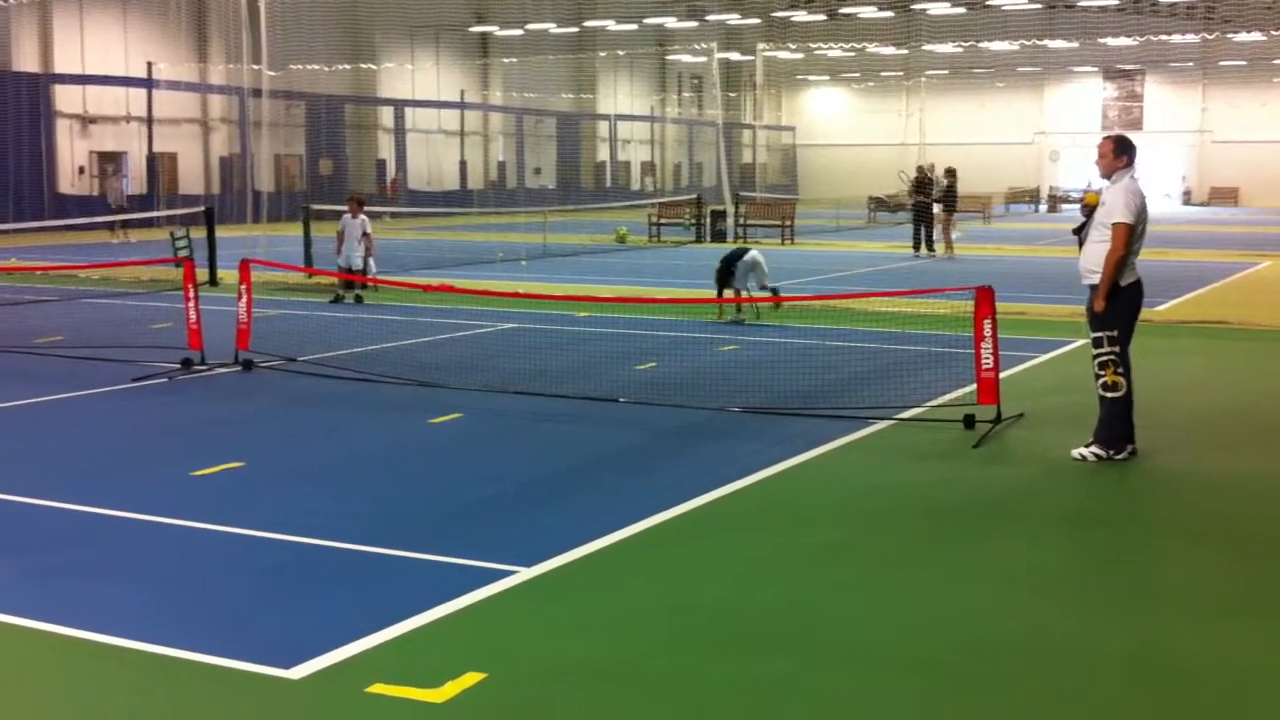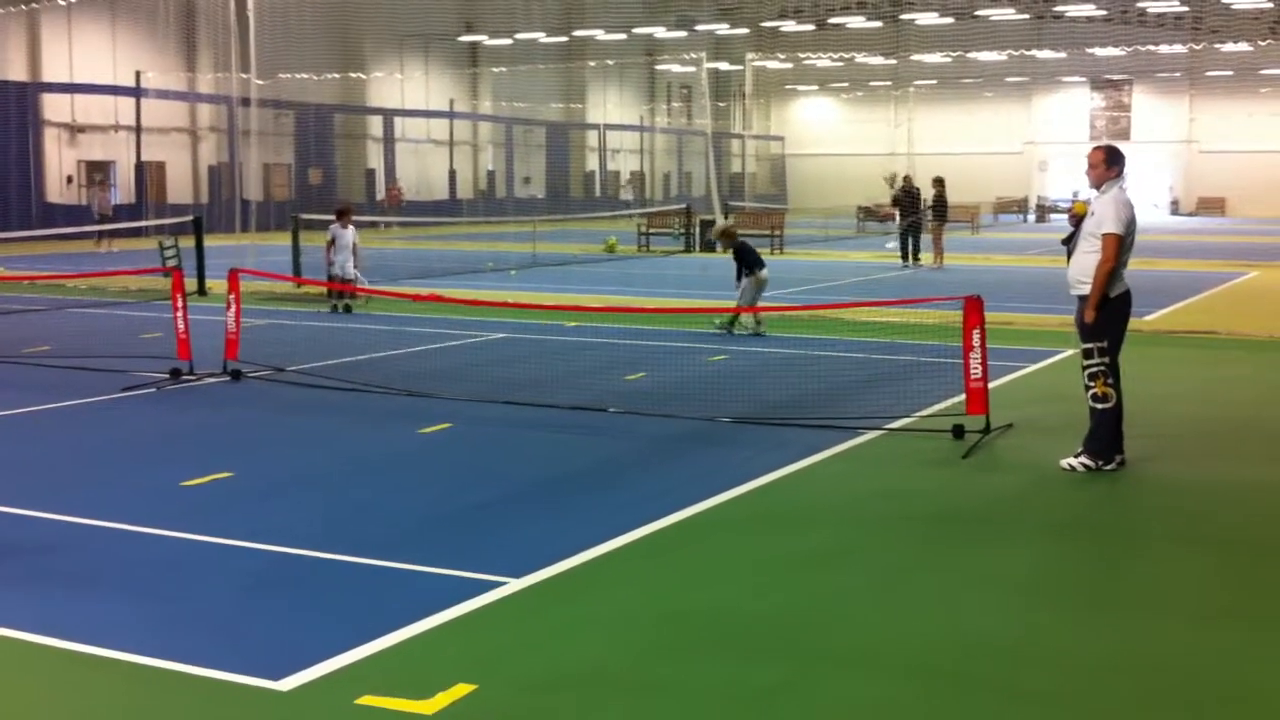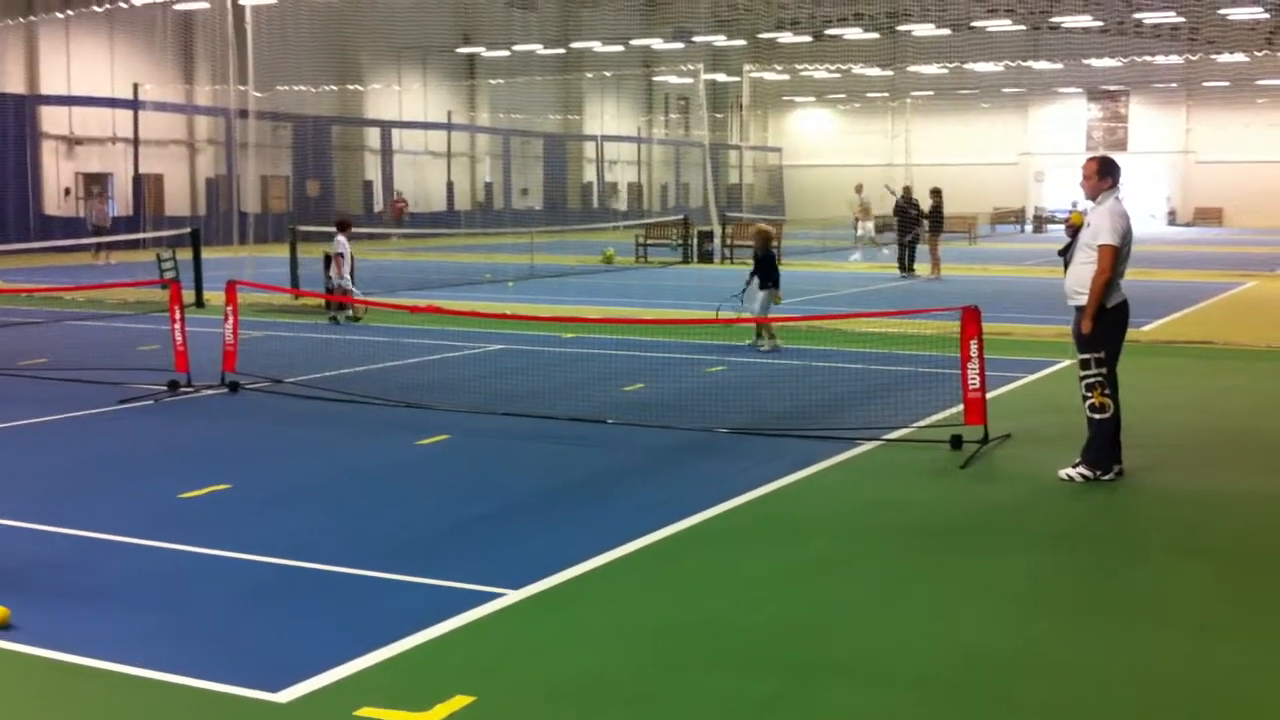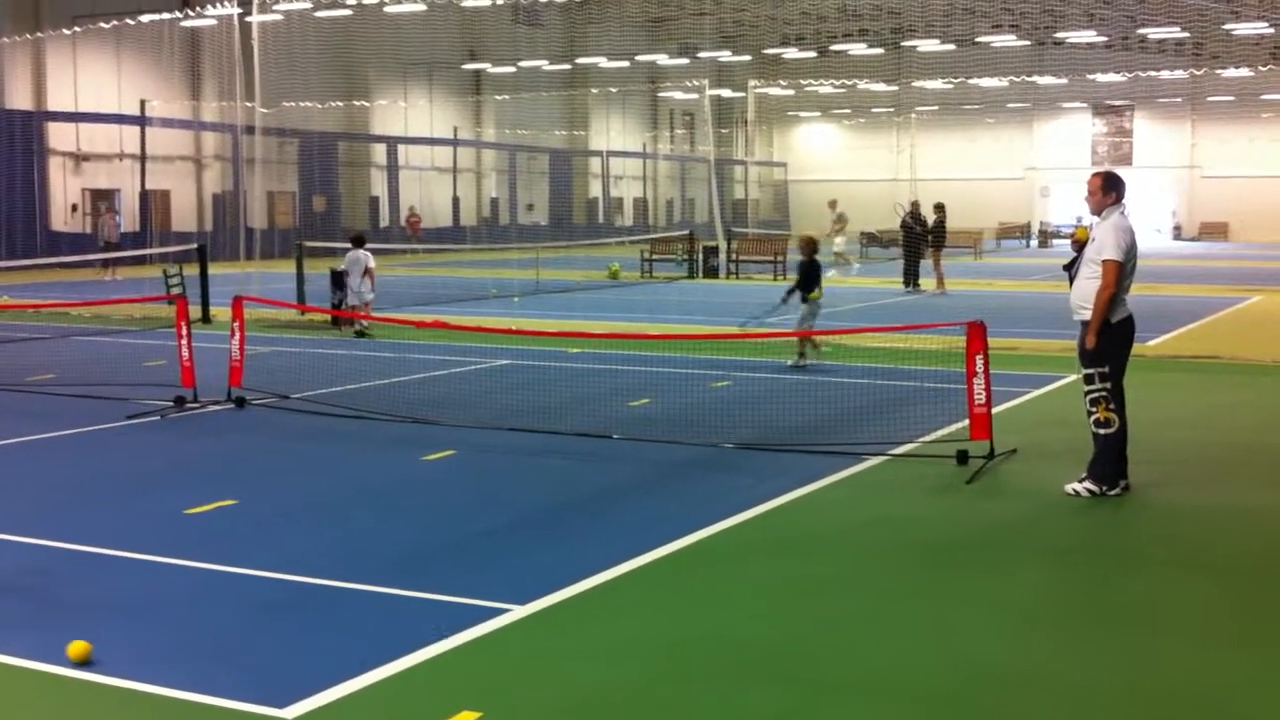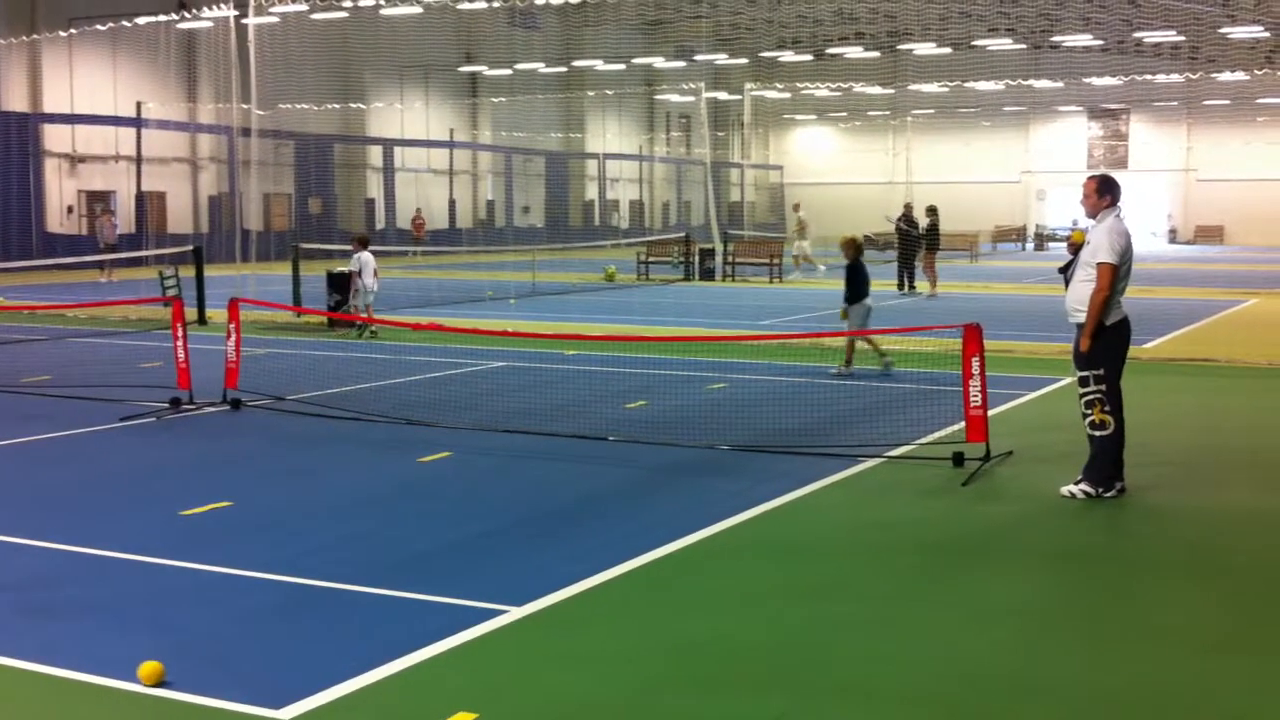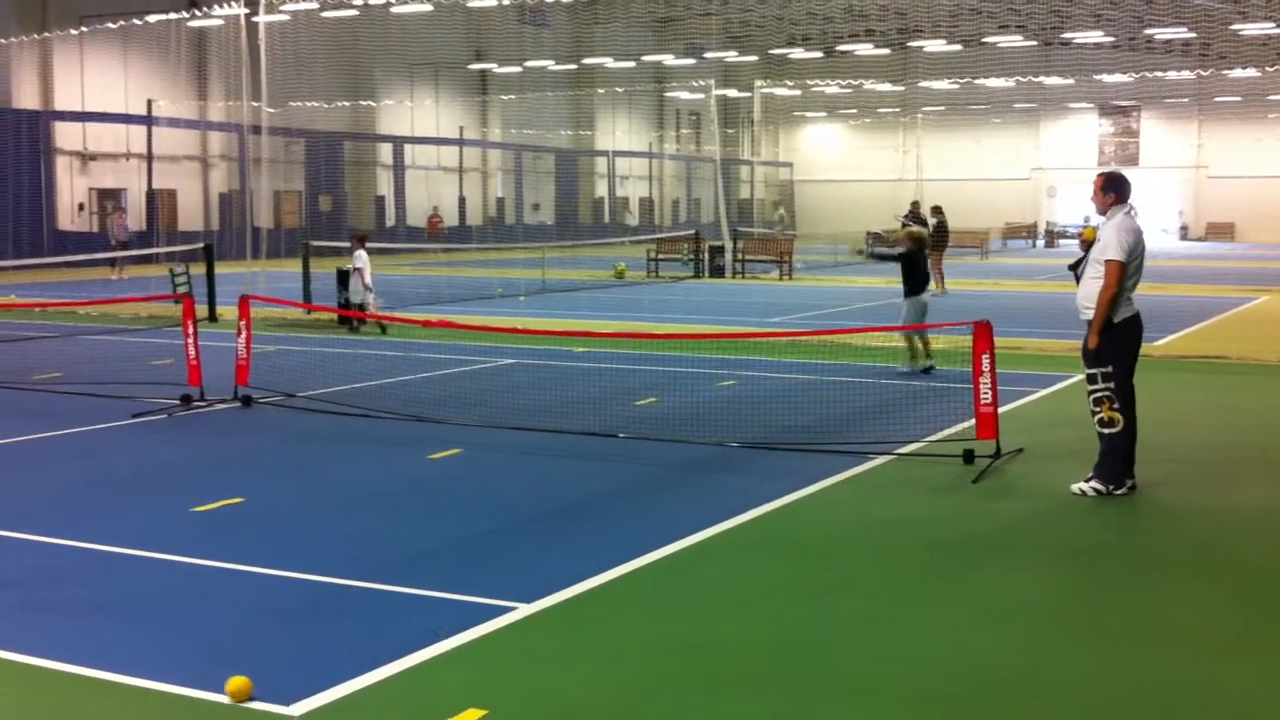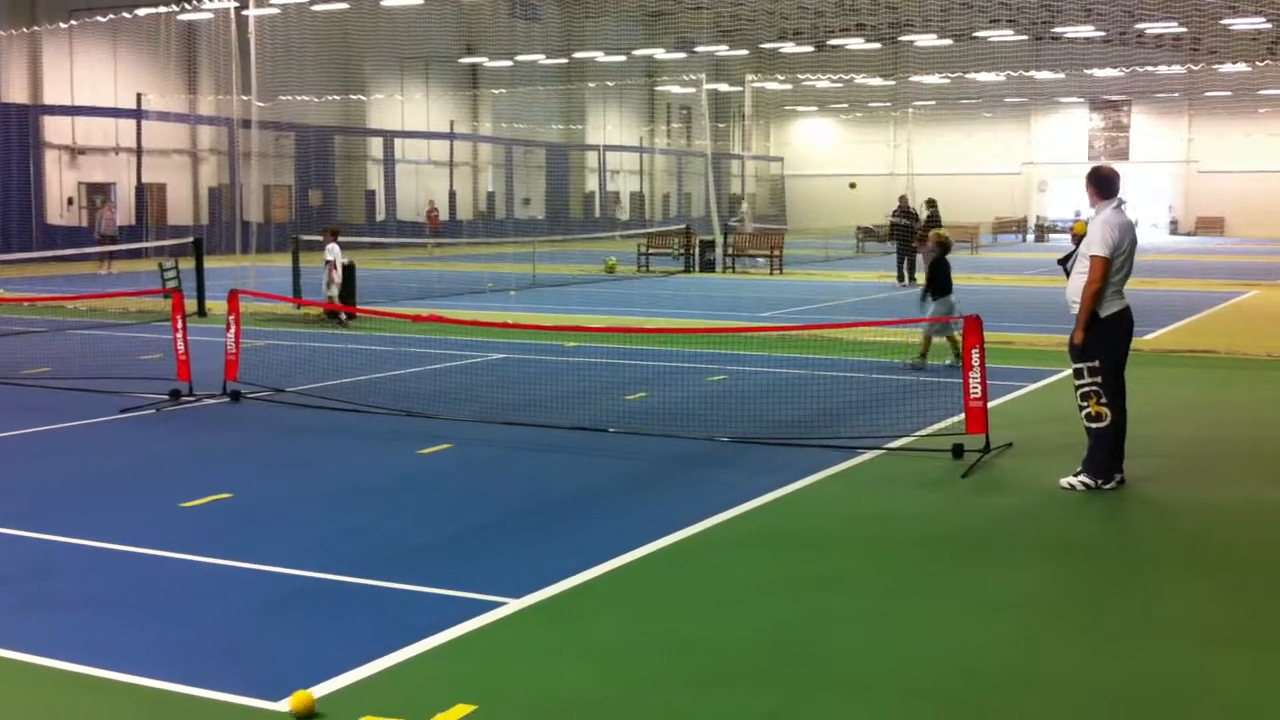
dt=0.4s
person 1, frame 1
left shoulder: (1124, 192)
right shoulder: (1117, 190)
left elbow: (1118, 250)
left wrist: (1101, 295)
right wrist: (1092, 214)
left hip: (1114, 291)
right hip: (1112, 290)
left knee: (1109, 367)
right knee: (1112, 365)
left ankle: (1112, 443)
right ankle: (1119, 438)
person 1, frame 2
left shoulder: (1113, 202)
right shoulder: (1105, 199)
left elbow: (1108, 260)
left wrist: (1091, 306)
right wrist: (1080, 225)
left hip: (1102, 302)
right hip: (1097, 299)
left knee: (1099, 377)
right knee: (1102, 376)
left ankle: (1101, 453)
right ankle: (1108, 448)
person 1, frame 3
left shoulder: (1109, 213)
right shoulder: (1101, 210)
left elbow: (1104, 271)
left wrist: (1088, 317)
right wrist: (1076, 235)
left hip: (1100, 312)
right hip: (1096, 310)
left knee: (1096, 387)
right knee: (1099, 386)
left ankle: (1099, 463)
right ankle: (1106, 458)
person 1, frame 4
left shoulder: (1113, 228)
right shoulder: (1107, 225)
left elbow: (1108, 286)
left wrist: (1092, 332)
right wrist: (1083, 250)
left hip: (1105, 327)
right hip: (1104, 326)
left knee: (1101, 402)
right knee: (1107, 402)
left ankle: (1105, 478)
right ankle: (1112, 473)
person 1, frame 5
left shoulder: (1108, 231)
right shoulder: (1104, 228)
left elbow: (1102, 289)
left wrist: (1087, 335)
right wrist: (1078, 253)
left hip: (1100, 330)
right hip: (1103, 329)
left knee: (1097, 406)
right knee: (1105, 405)
left ankle: (1101, 480)
right ankle: (1108, 475)
person 1, frame 6
left shoulder: (1117, 227)
right shoulder: (1122, 224)
left elbow: (1111, 287)
left wrist: (1095, 332)
right wrist: (1090, 250)
left hip: (1110, 327)
right hip: (1120, 324)
left knee: (1107, 403)
right knee: (1118, 402)
left ankle: (1111, 478)
right ankle: (1120, 473)
person 1, frame 7
left shoulder: (1104, 223)
right shoulder: (1121, 220)
left elbow: (1095, 282)
left wrist: (1080, 327)
right wrist: (1082, 243)
left hip: (1099, 321)
right hip: (1114, 317)
left knee: (1094, 398)
right knee: (1109, 396)
left ankle: (1100, 472)
right ankle: (1109, 467)
